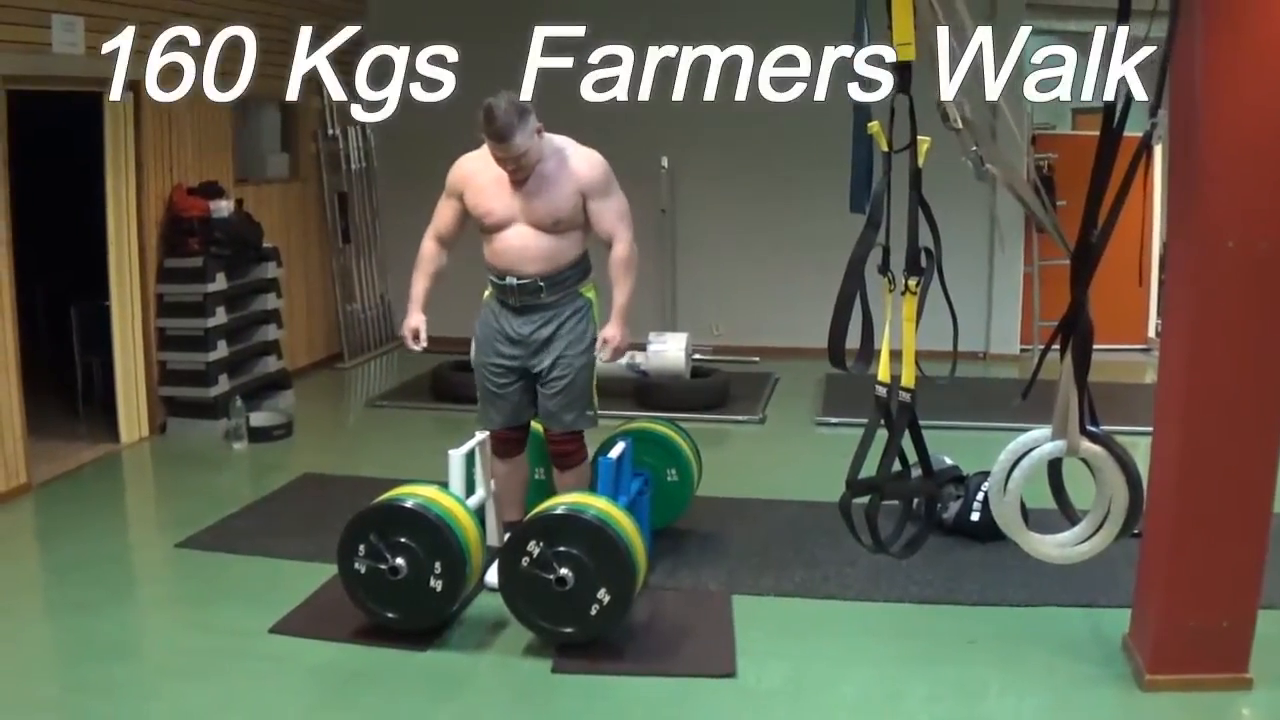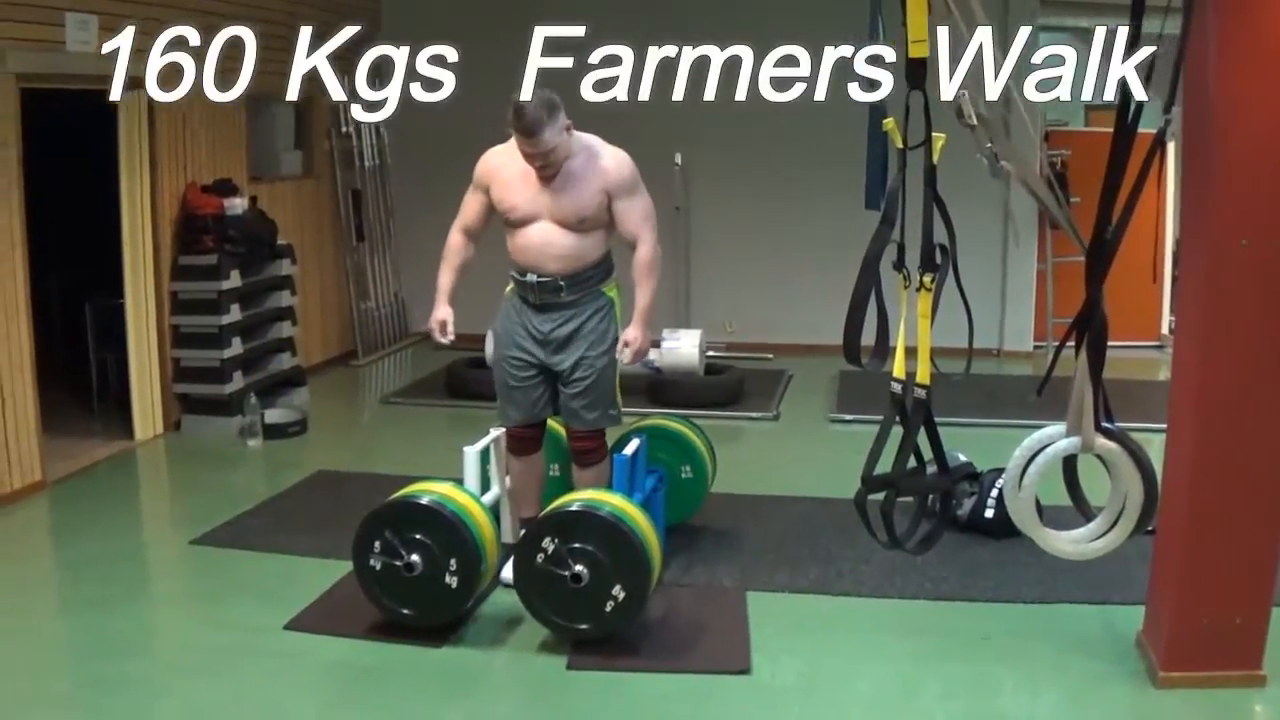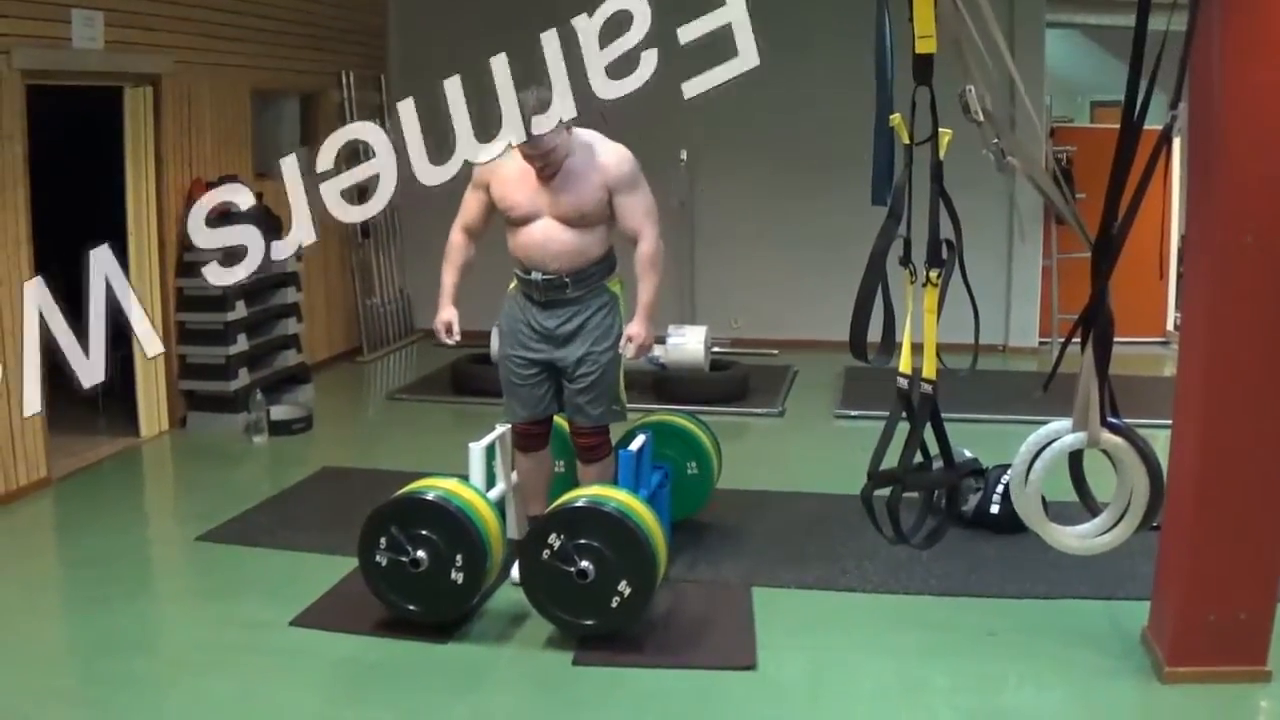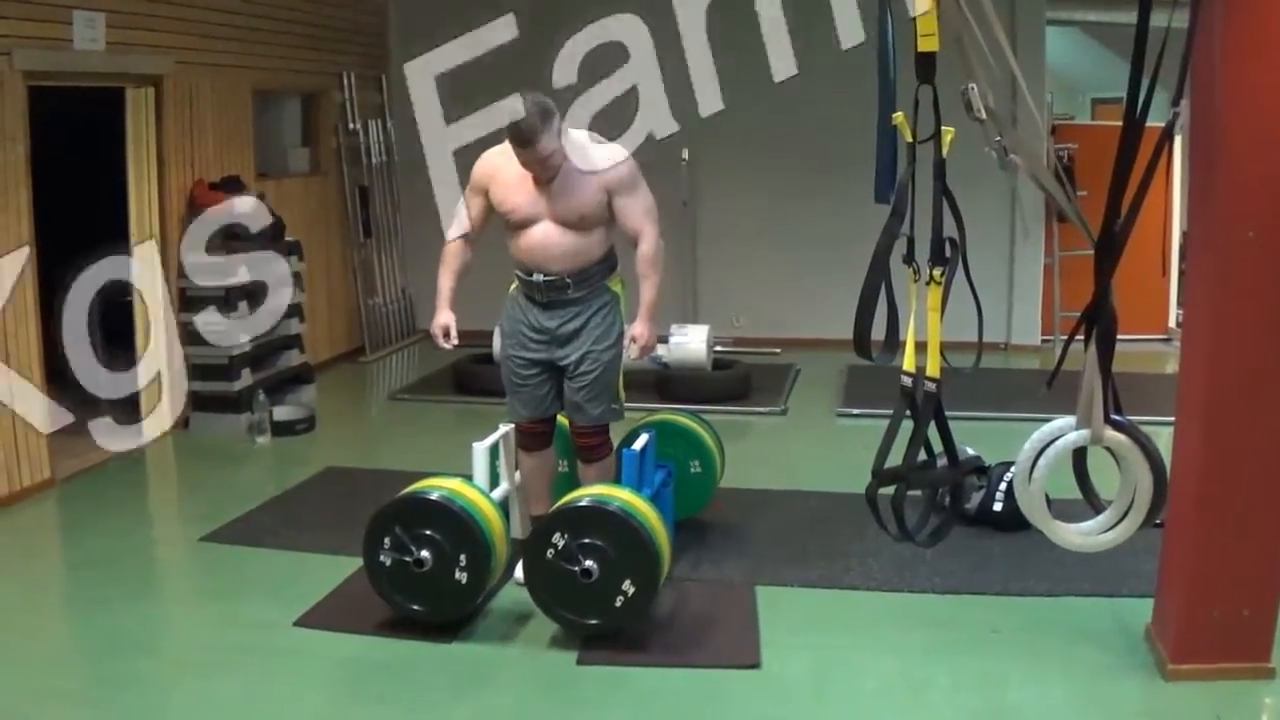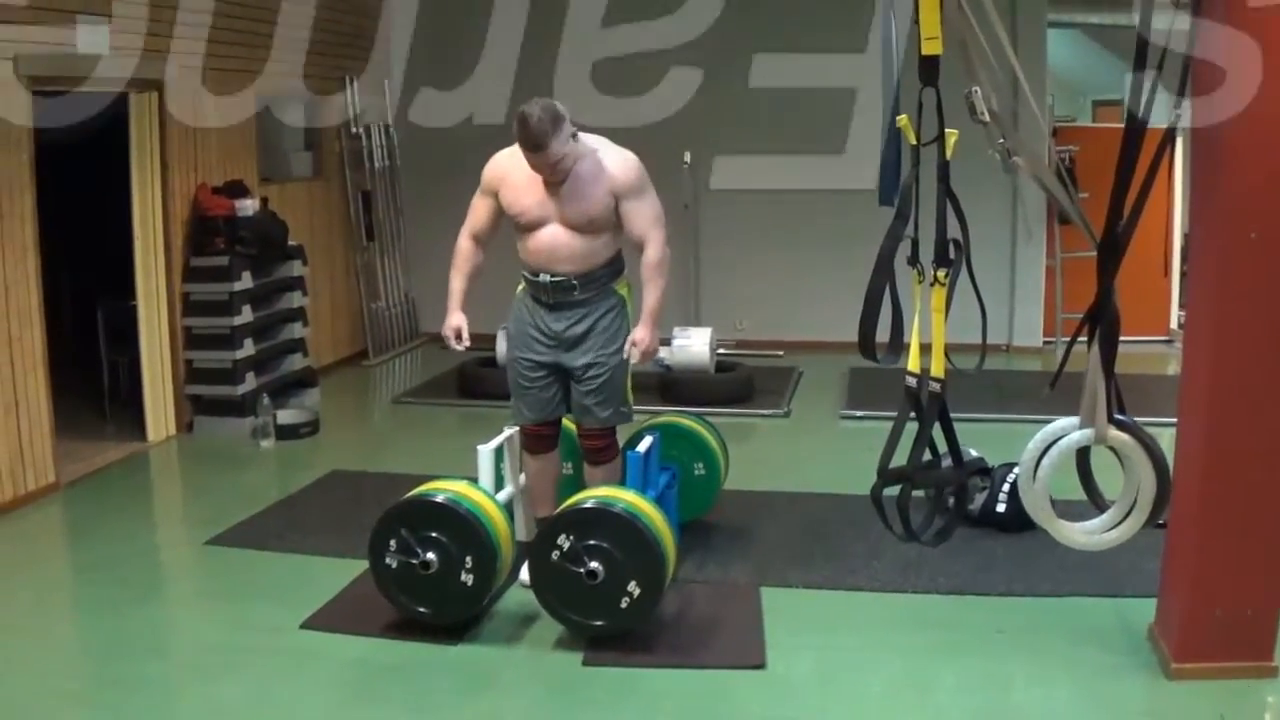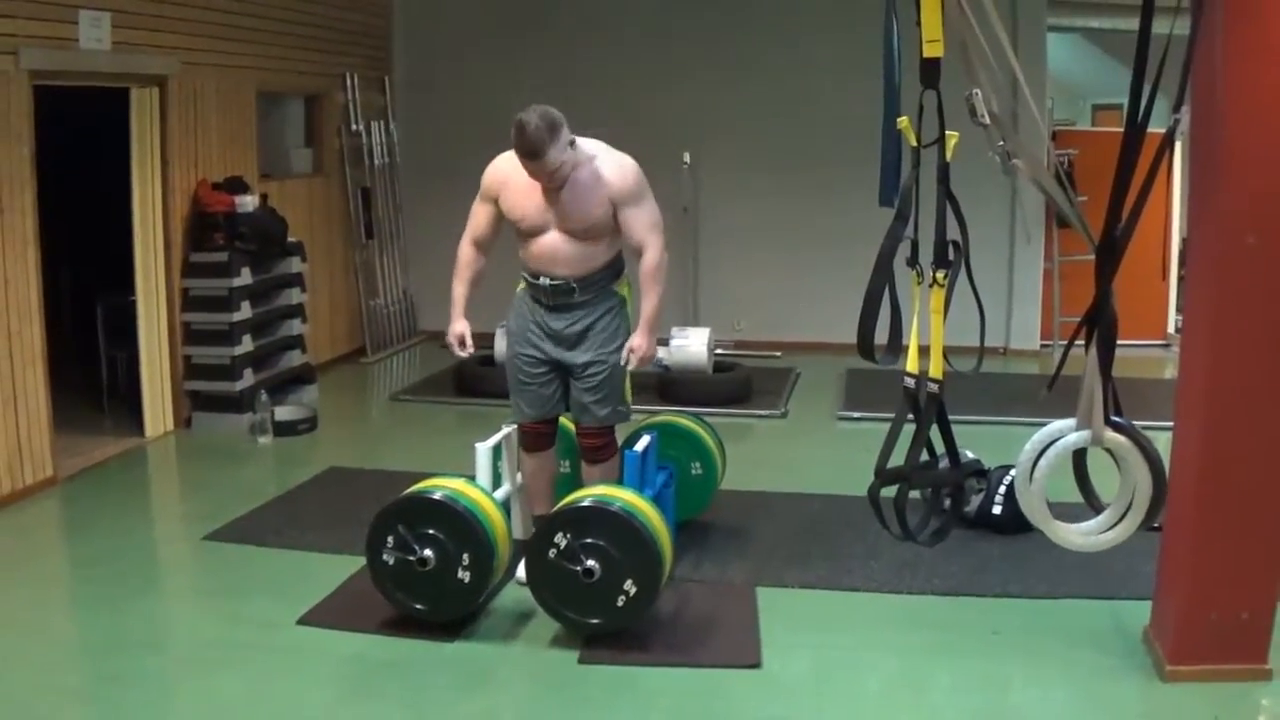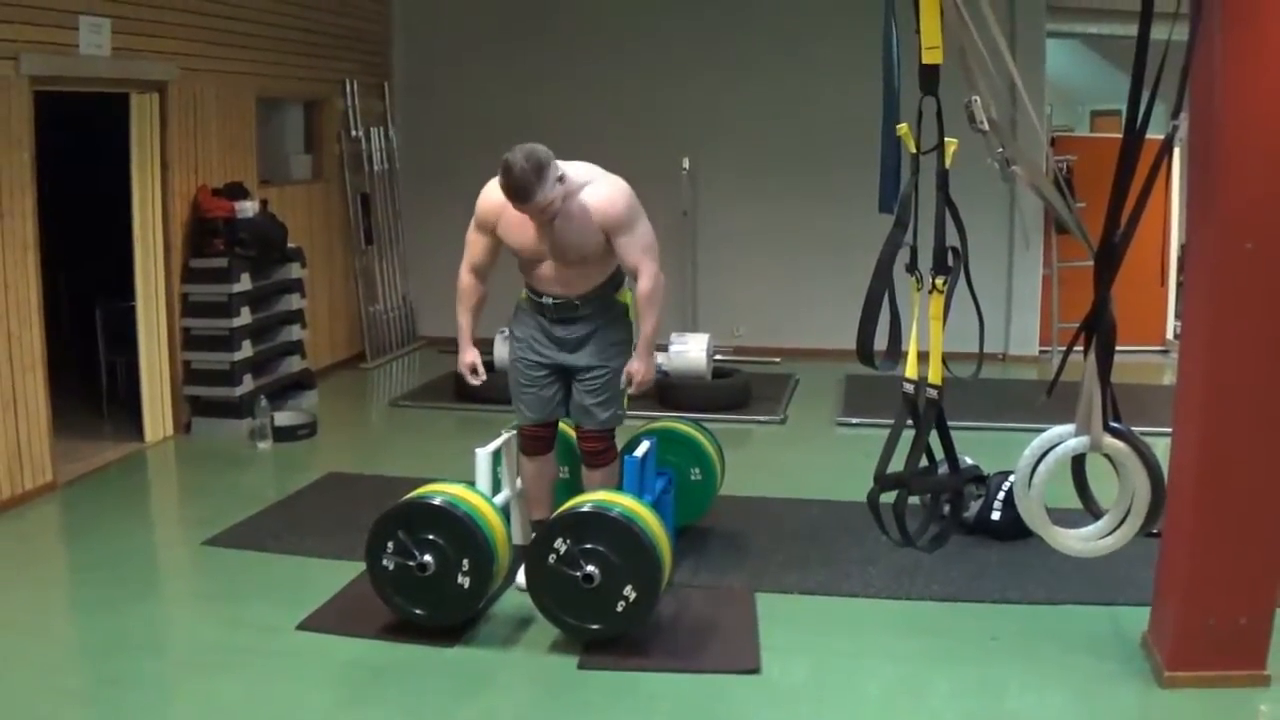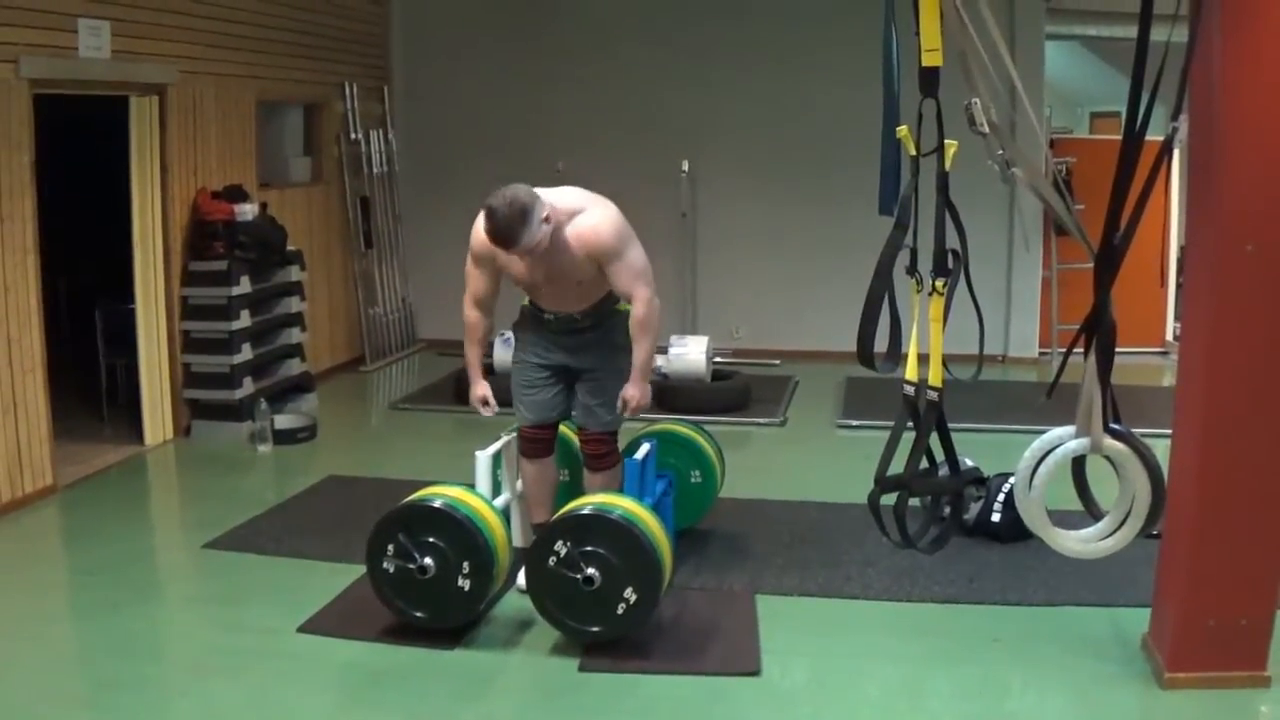
dt=0.3s
person 1, frame 1
left shoulder: (584, 167)
right shoulder: (467, 172)
left elbow: (621, 242)
right elbow: (436, 240)
left wrist: (618, 316)
right wrist: (416, 306)
left hip: (565, 309)
right hip: (500, 311)
left knee: (564, 434)
right knee: (505, 433)
right ankle: (513, 541)
person 1, frame 2
left shoulder: (612, 167)
right shoulder: (494, 165)
left elbow: (645, 244)
right elbow: (463, 232)
left wrist: (639, 320)
right wrist: (443, 298)
left hip: (586, 308)
right hip: (521, 307)
left knee: (585, 433)
right knee: (521, 430)
person 1, frame 3
left shoulder: (611, 162)
right shoulder: (493, 164)
left elbow: (647, 238)
right elbow: (464, 232)
left wrist: (643, 314)
right wrist: (447, 299)
left hip: (589, 304)
right hip: (524, 304)
left knee: (590, 429)
right knee: (527, 427)
person 1, frame 4
left shoulder: (609, 163)
right shoulder: (490, 167)
left elbow: (647, 238)
right elbow: (459, 235)
left wrist: (645, 315)
right wrist: (444, 303)
left hip: (591, 304)
right hip: (526, 305)
left knee: (590, 429)
right knee: (530, 427)
person 1, frame 5
left shoulder: (618, 167)
right shoulder: (501, 169)
left elbow: (654, 244)
right elbow: (471, 238)
left wrist: (648, 320)
right wrist: (455, 305)
left hip: (598, 307)
right hip: (532, 307)
left knee: (597, 432)
right knee: (536, 430)
person 1, frame 6
left shoulder: (617, 172)
right shoulder: (500, 174)
left elbow: (652, 250)
right elbow: (473, 244)
left wrist: (646, 327)
right wrist: (458, 312)
left hip: (597, 308)
right hip: (533, 308)
left knee: (595, 432)
right knee: (533, 428)
person 1, frame 7
left shoulder: (609, 197)
right shoulder: (491, 202)
left elbow: (649, 273)
right elbow: (472, 272)
left wrist: (644, 352)
right wrist: (466, 341)
left hip: (600, 321)
right hip: (535, 320)
left knee: (595, 436)
right knee: (533, 431)
person 1, frame 8
left shoulder: (598, 225)
right shoulder: (485, 234)
left elbow: (644, 299)
right elbow: (478, 306)
left wrist: (639, 377)
right wrist: (476, 375)
left hip: (602, 328)
right hip: (538, 329)
left knee: (598, 438)
right knee: (533, 433)
